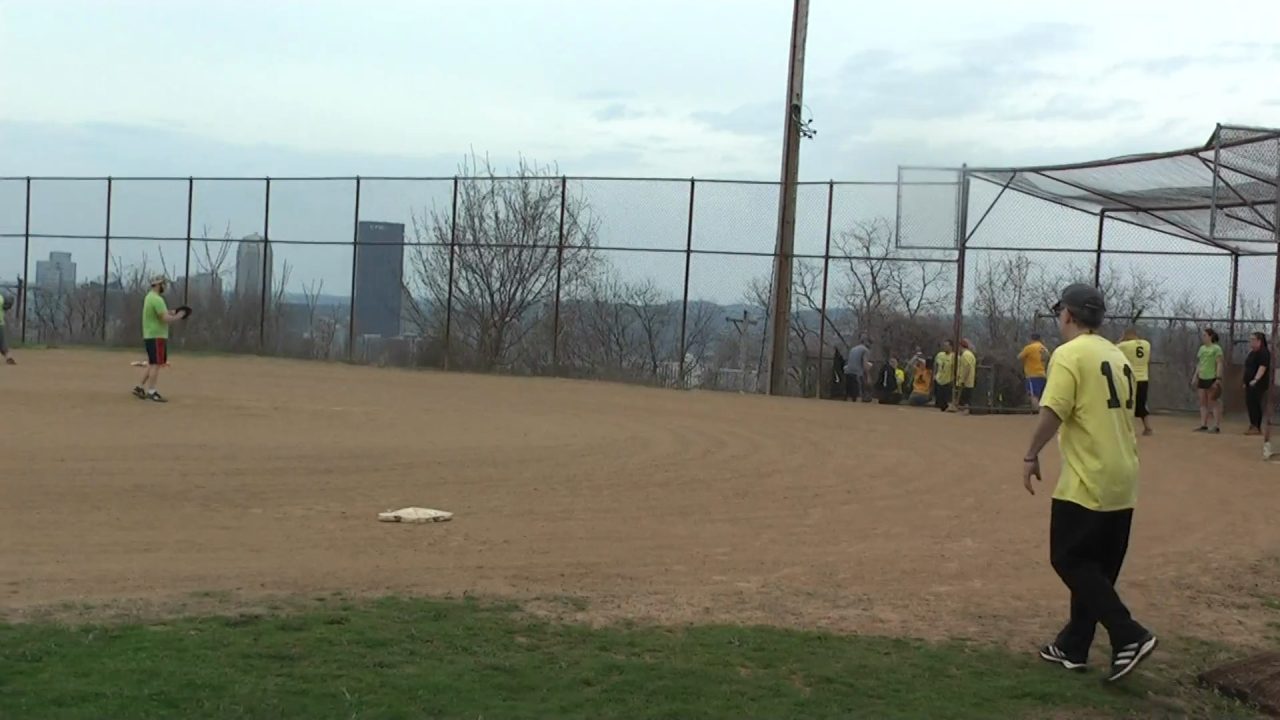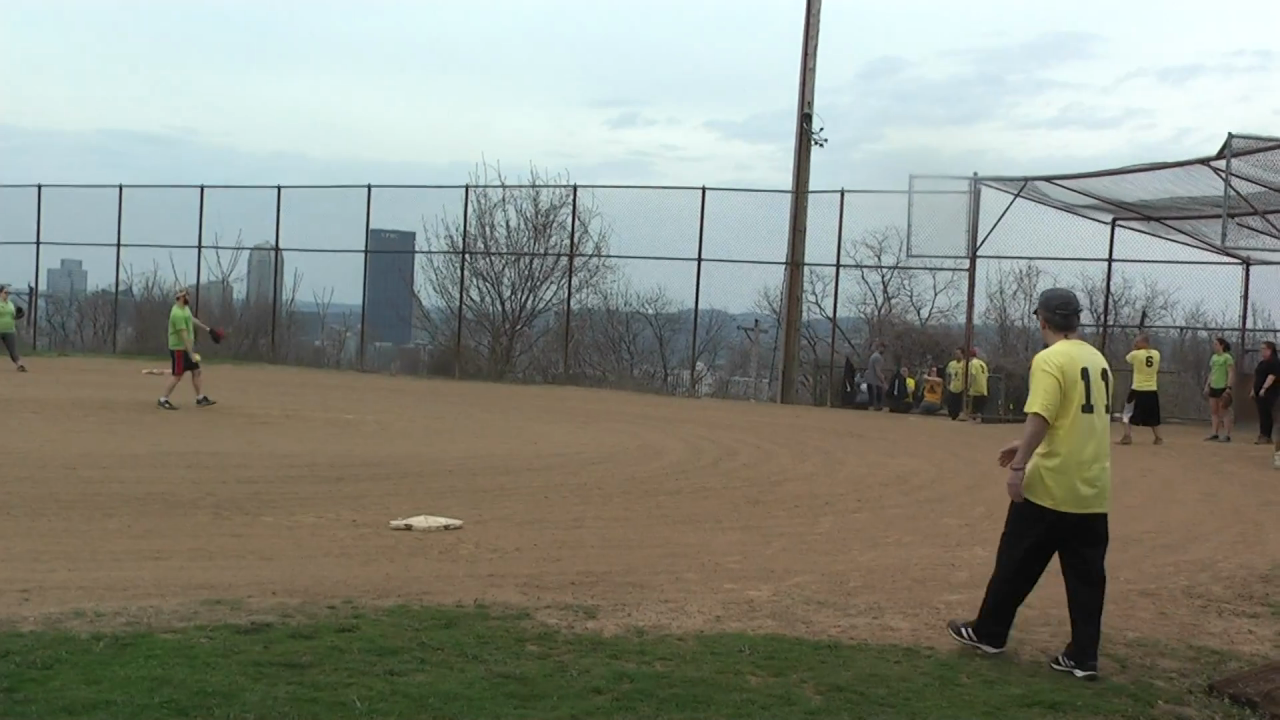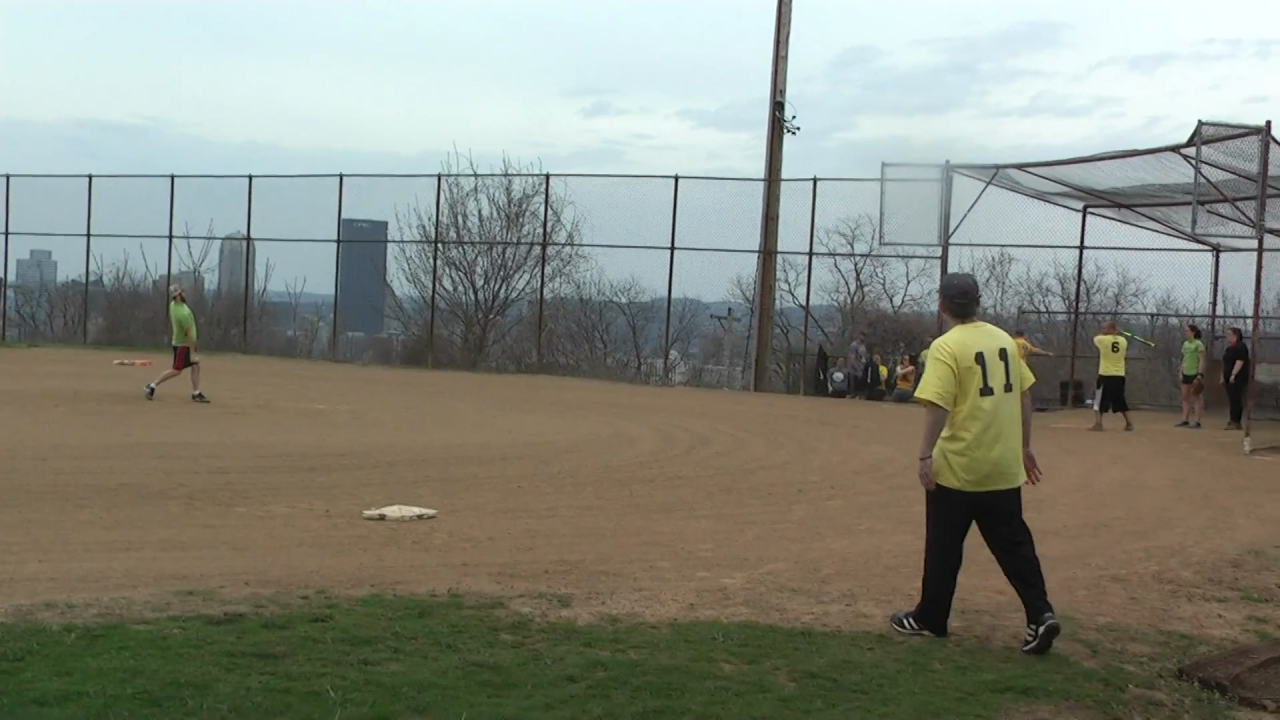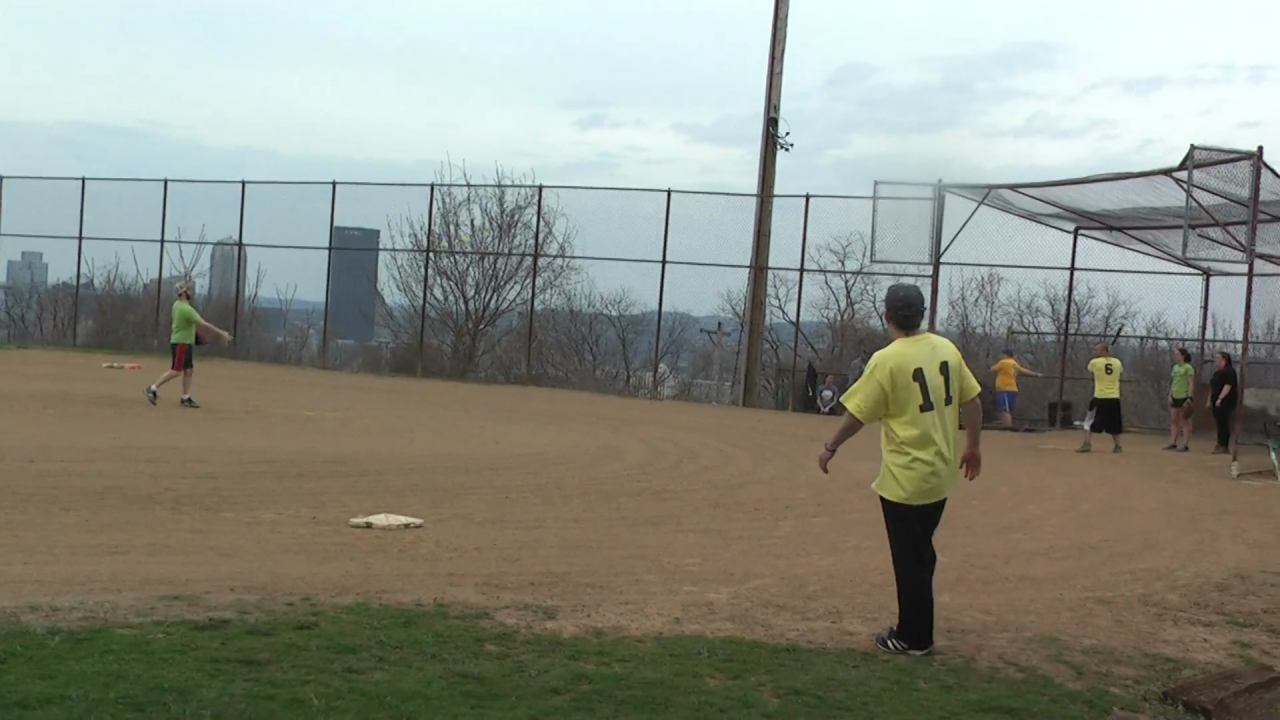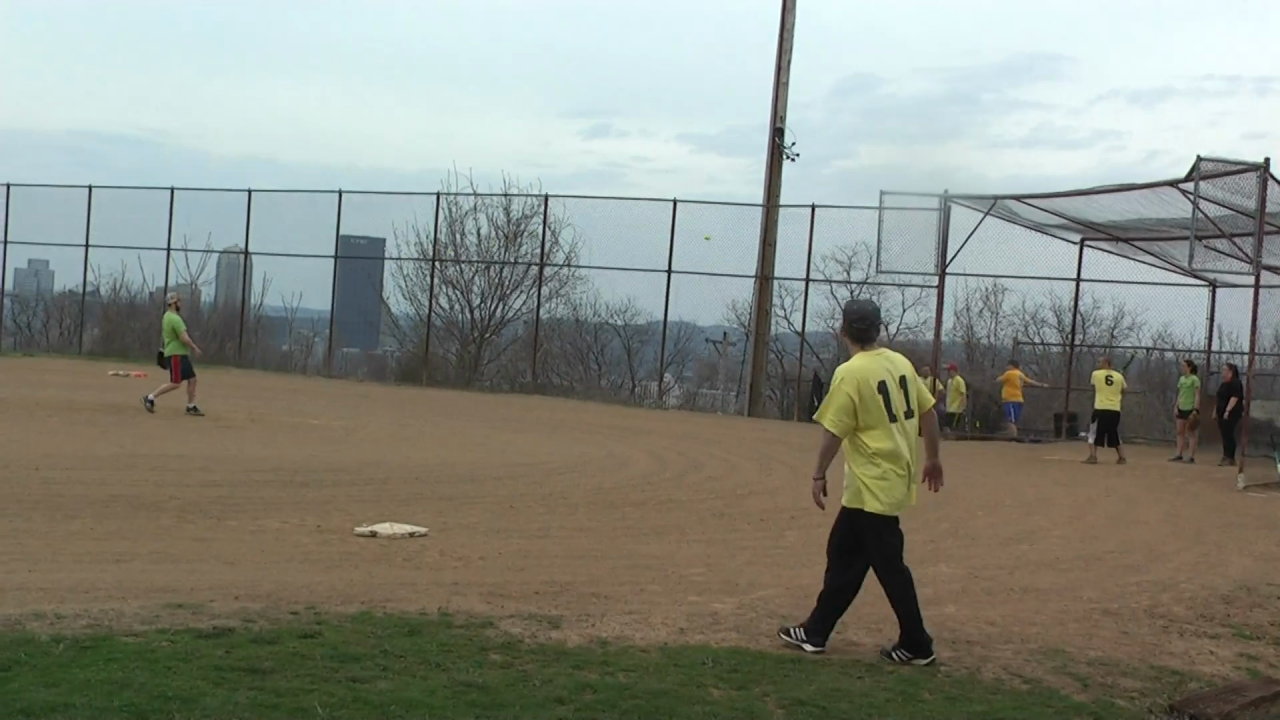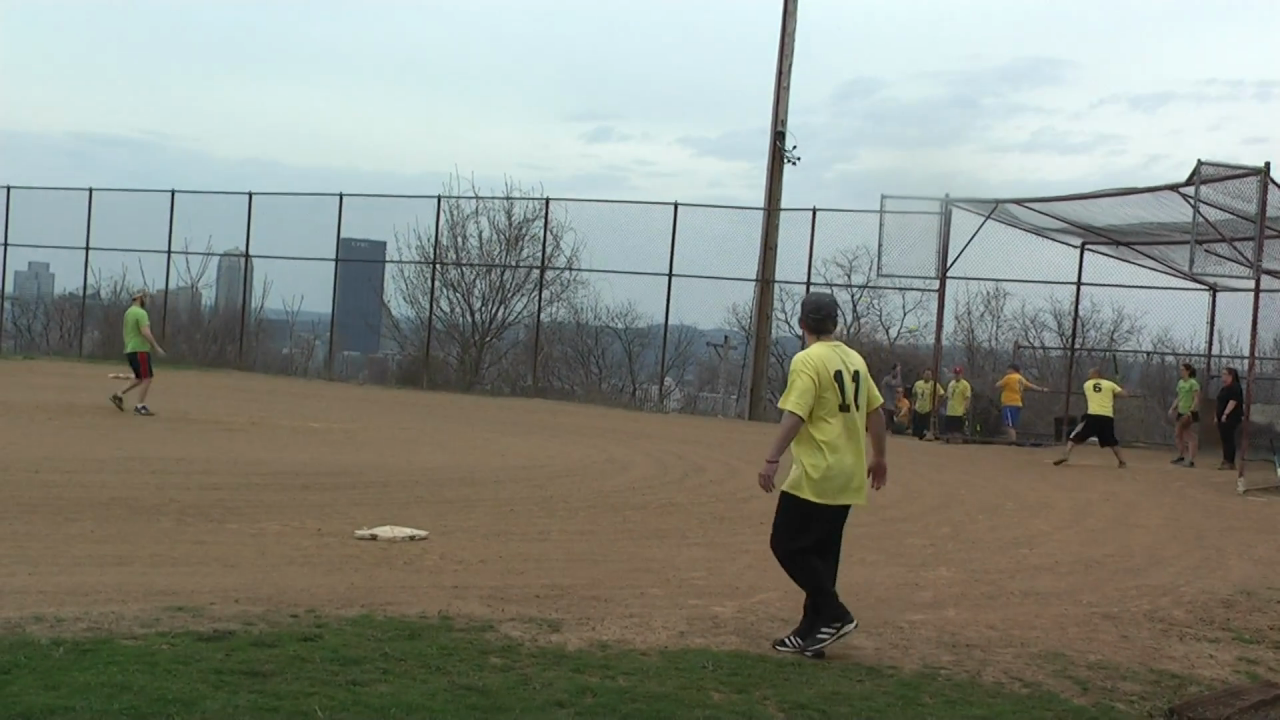
dt=0.4s
person 1, frame 1
left shoulder: (1069, 354)
right shoulder: (1118, 356)
left elbow: (1053, 411)
right elbow: (1127, 419)
left wrist: (1031, 455)
left hip: (1088, 479)
right hip: (1121, 481)
left knee: (1070, 559)
right knee: (1093, 560)
left ankle: (1129, 636)
right ankle: (1073, 646)
person 1, frame 2
left shoulder: (1050, 359)
right shoulder: (1097, 358)
left elbow: (1040, 418)
left wrist: (1021, 466)
right wrist: (1024, 447)
left hip: (1052, 482)
right hip: (1093, 486)
left knee: (1017, 559)
right knee: (1087, 572)
left ankle: (987, 632)
right ankle: (1083, 656)
person 1, frame 3
left shoulder: (946, 346)
right shoulder: (1003, 338)
left elbow: (937, 406)
right elbow: (1025, 394)
left wrist: (926, 456)
right wrist: (1024, 447)
left hip: (957, 465)
right hip: (1004, 466)
left knee: (943, 546)
right knee: (1013, 543)
left ankle: (930, 618)
right ankle: (1041, 614)
person 1, frame 4
left shoulder: (886, 360)
right shoulder: (947, 349)
left elbow: (858, 413)
right elbow: (972, 401)
left wrist: (830, 447)
right wrist: (972, 446)
left hip: (905, 476)
right hip: (941, 473)
left knee: (909, 556)
right knee: (921, 550)
left ankle: (913, 635)
right ankle: (920, 628)
person 1, frame 5
left shoulder: (850, 373)
right shoulder: (901, 363)
left elbow: (834, 431)
right elbow: (928, 413)
left wrist: (818, 475)
right wrist: (932, 458)
left hip: (872, 485)
right hip: (896, 479)
left knee: (889, 566)
right knee: (844, 555)
left ankle: (916, 644)
right ankle: (815, 631)
person 1, frame 6
left shoulder: (807, 360)
right shoulder: (854, 358)
left elbow: (794, 416)
right elbow: (875, 411)
left wrist: (771, 460)
right wrist: (878, 456)
left hip: (815, 476)
right hip: (847, 476)
left knee: (788, 545)
right knee: (821, 552)
left ankle: (833, 615)
right ankle: (812, 633)
